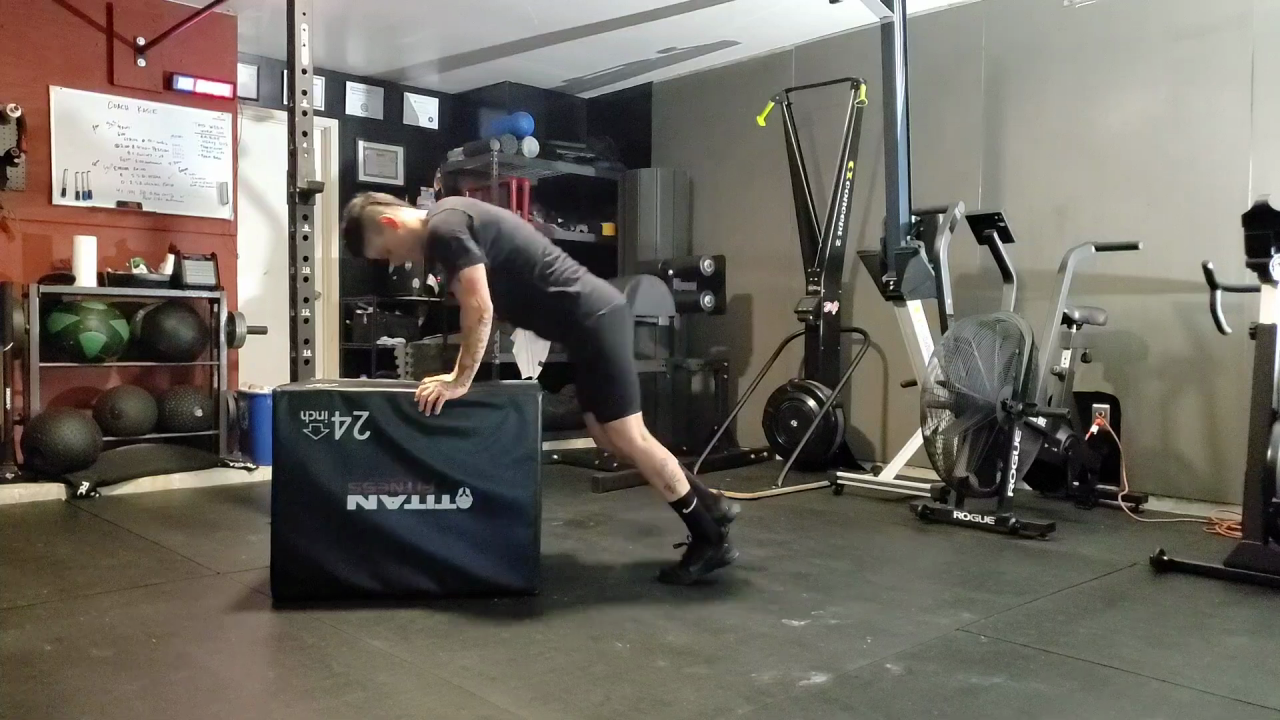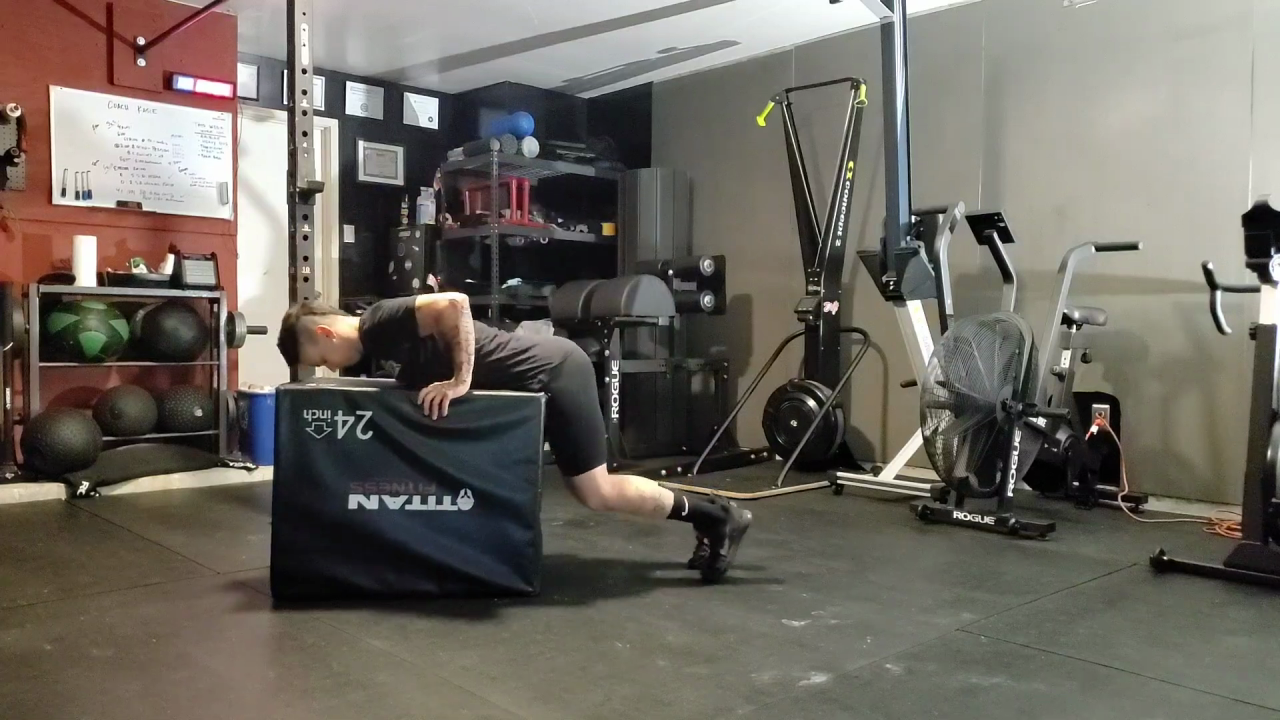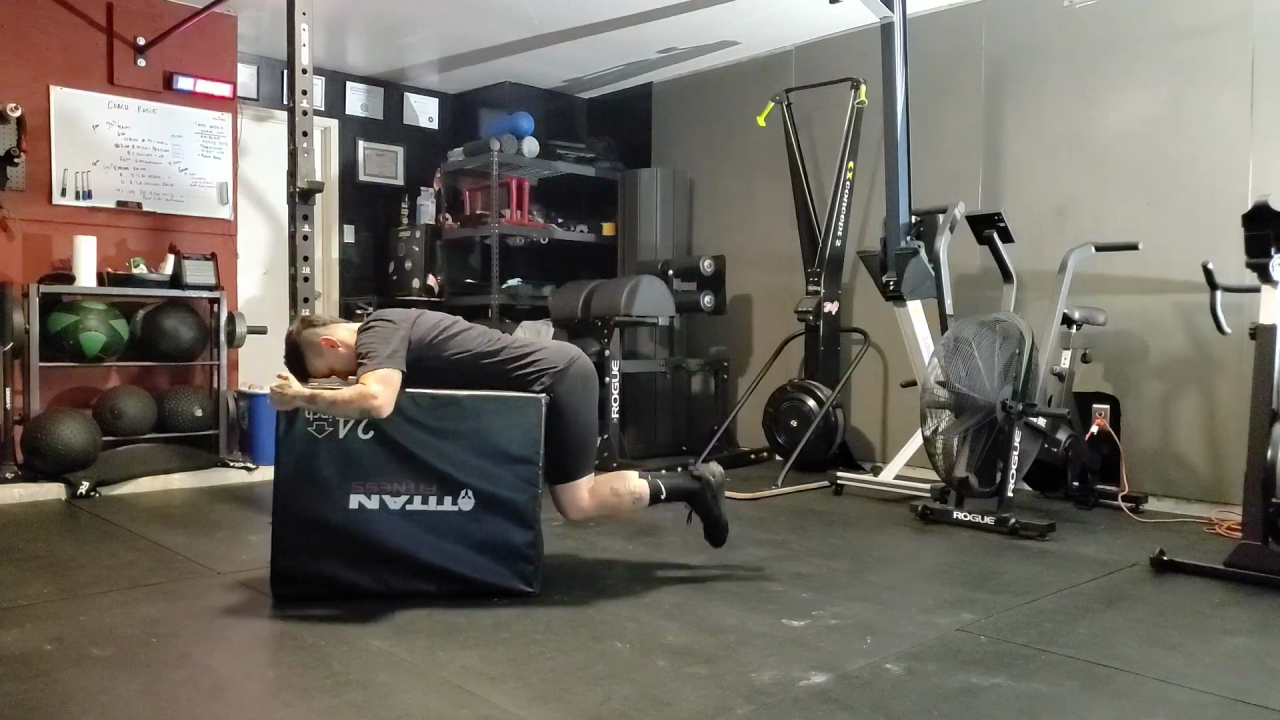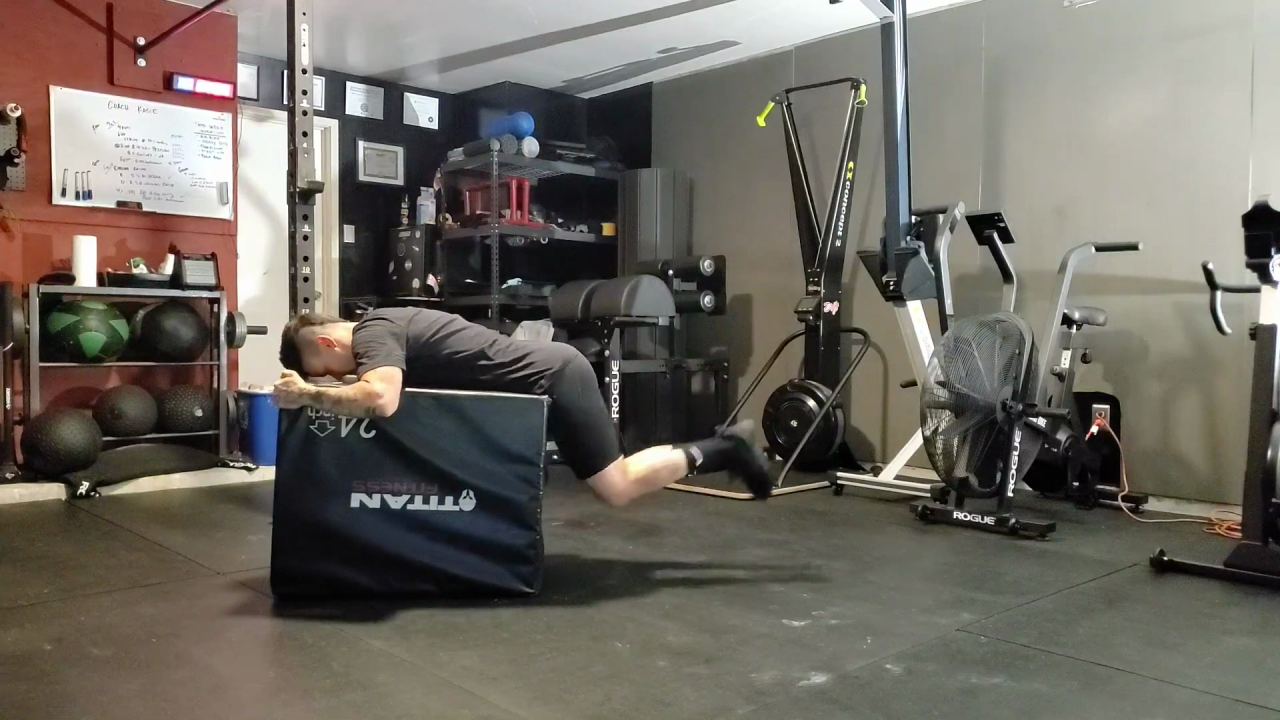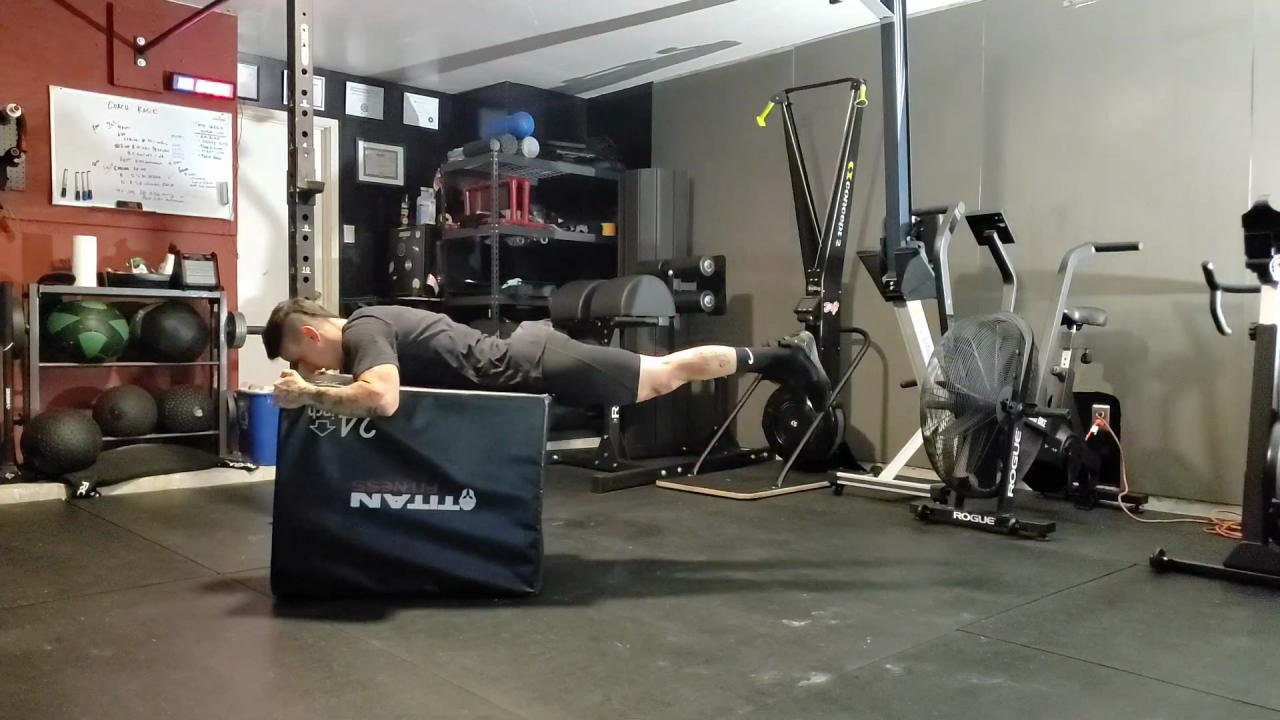
dt=1s
person 1, frame 1
left shoulder: (443, 227)
right shoulder: (447, 222)
left elbow: (479, 308)
right elbow: (477, 307)
left wrist: (461, 380)
right wrist: (460, 374)
left hip: (592, 314)
right hip: (586, 315)
left knee: (627, 435)
right knee: (606, 433)
left ankle: (711, 539)
right ankle: (707, 504)
person 1, frame 2
left shoulder: (378, 323)
right shoulder: (381, 346)
left elbow: (454, 305)
left wrist: (461, 381)
left hip: (553, 372)
right hip: (547, 373)
left knee: (595, 493)
right knee: (592, 489)
left ankle: (719, 517)
right ankle: (709, 518)
person 1, frame 3
left shoulder: (378, 333)
right shoulder: (388, 329)
left elbow: (377, 401)
left wrist: (302, 397)
left hip: (557, 377)
right hip: (556, 371)
left knee: (575, 502)
right knee: (576, 490)
left ankle: (693, 485)
right ankle: (690, 483)
person 1, frame 4
left shoulder: (373, 334)
right shoulder: (380, 327)
left elbow: (382, 400)
right elbow: (383, 391)
left wrist: (309, 394)
right wrist: (317, 393)
left hip: (549, 377)
right hip: (541, 371)
left knee: (618, 488)
right knee: (615, 479)
left ankle: (723, 447)
right ankle: (719, 446)
person 1, frame 5
left shoulder: (362, 332)
right shoulder: (370, 329)
left elbow: (382, 399)
right elbow: (382, 386)
left wrist: (306, 395)
right wrist: (313, 386)
left hip: (536, 368)
right hip: (525, 359)
left knee: (665, 375)
right knee: (663, 374)
left ankle: (778, 356)
right ankle: (779, 358)
